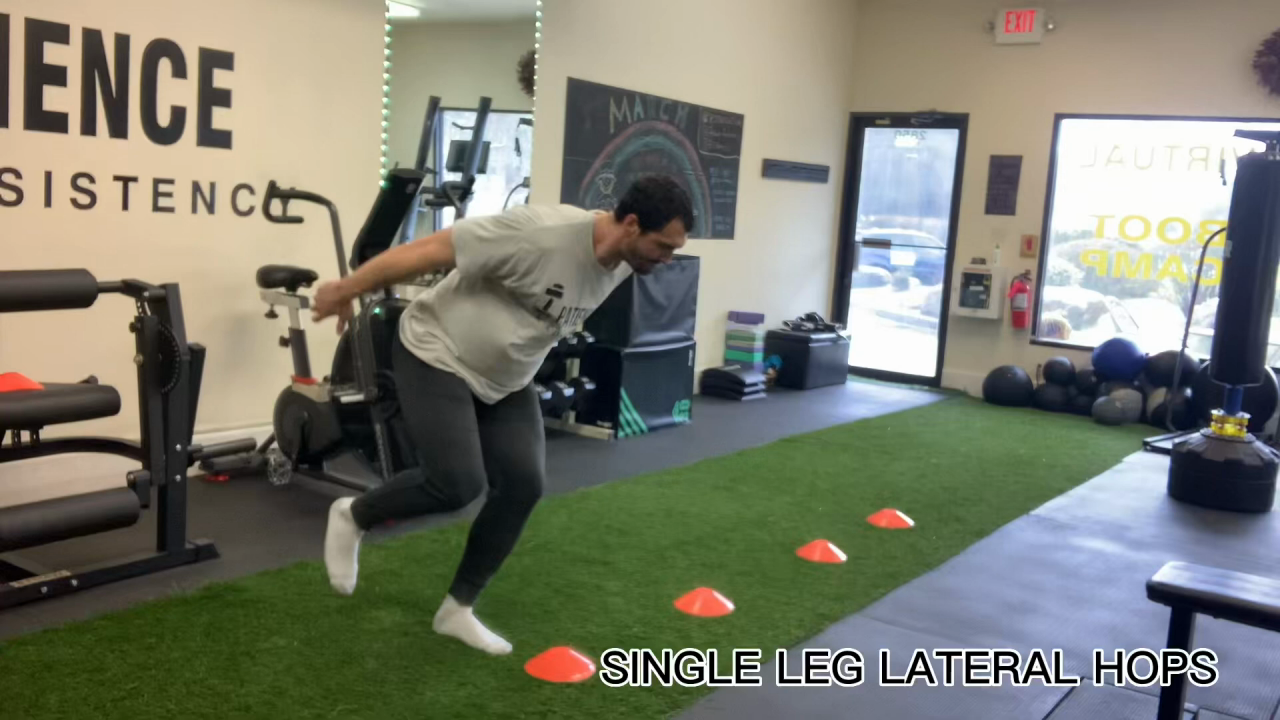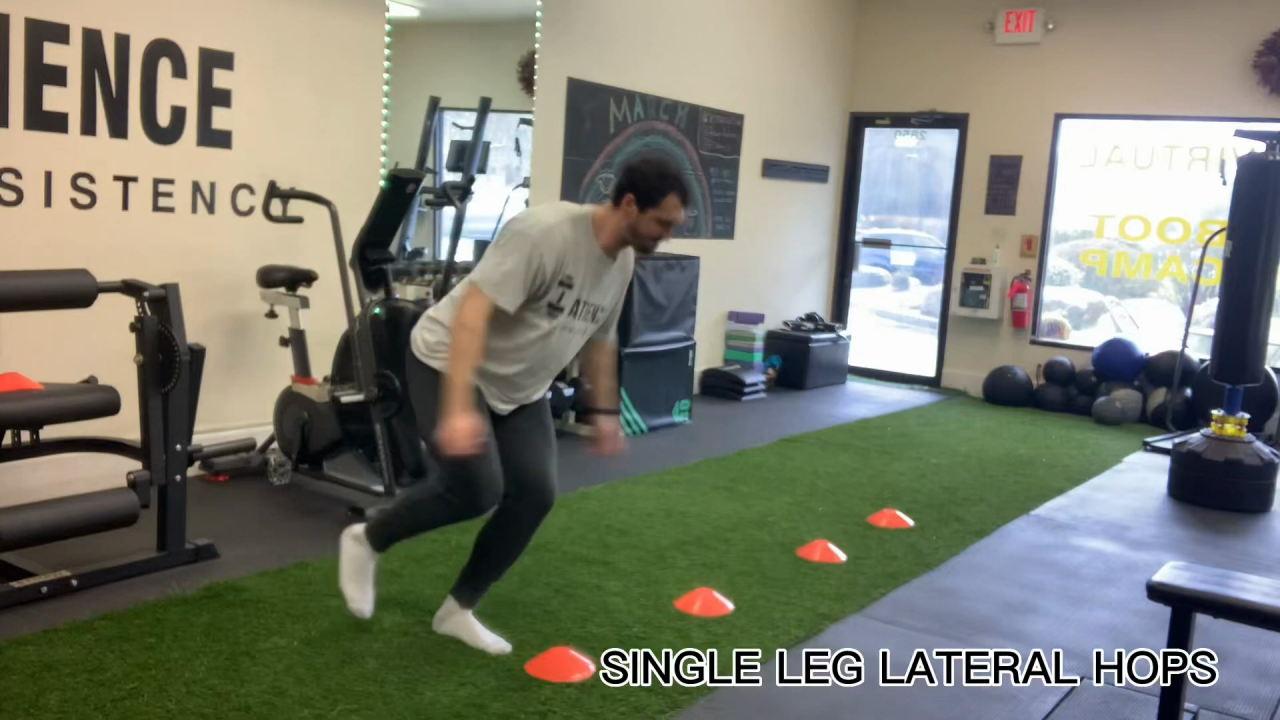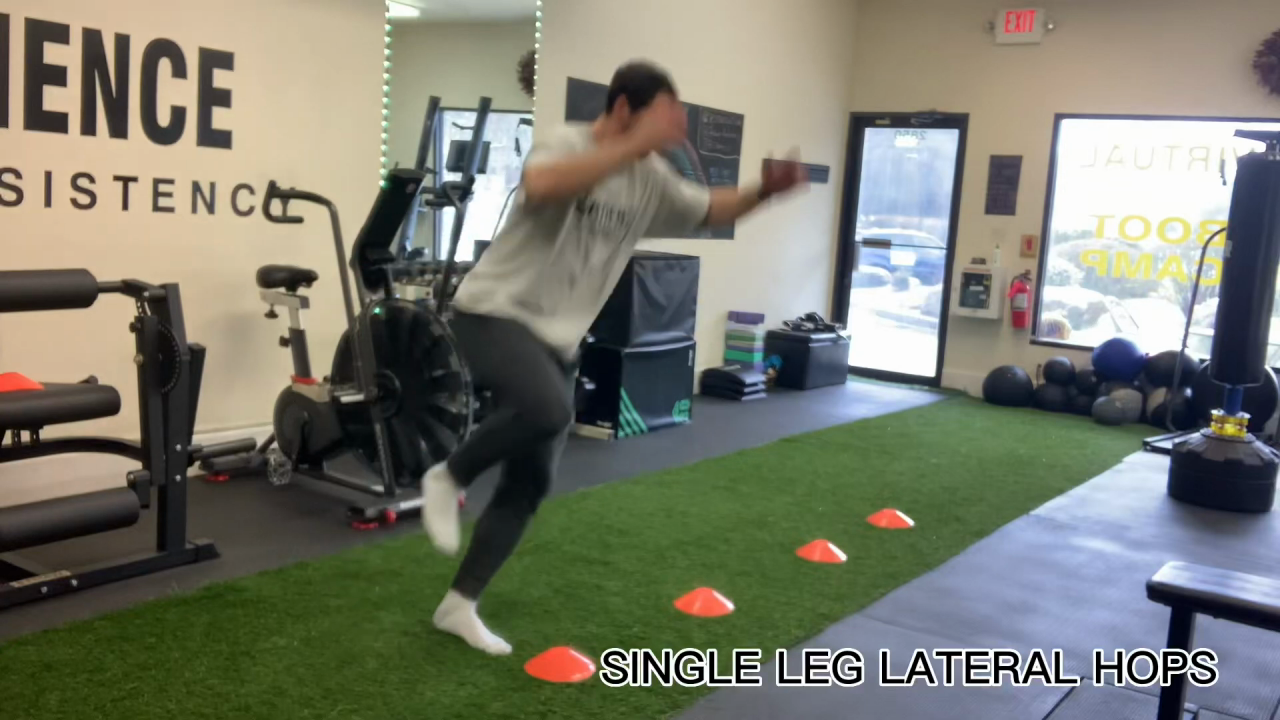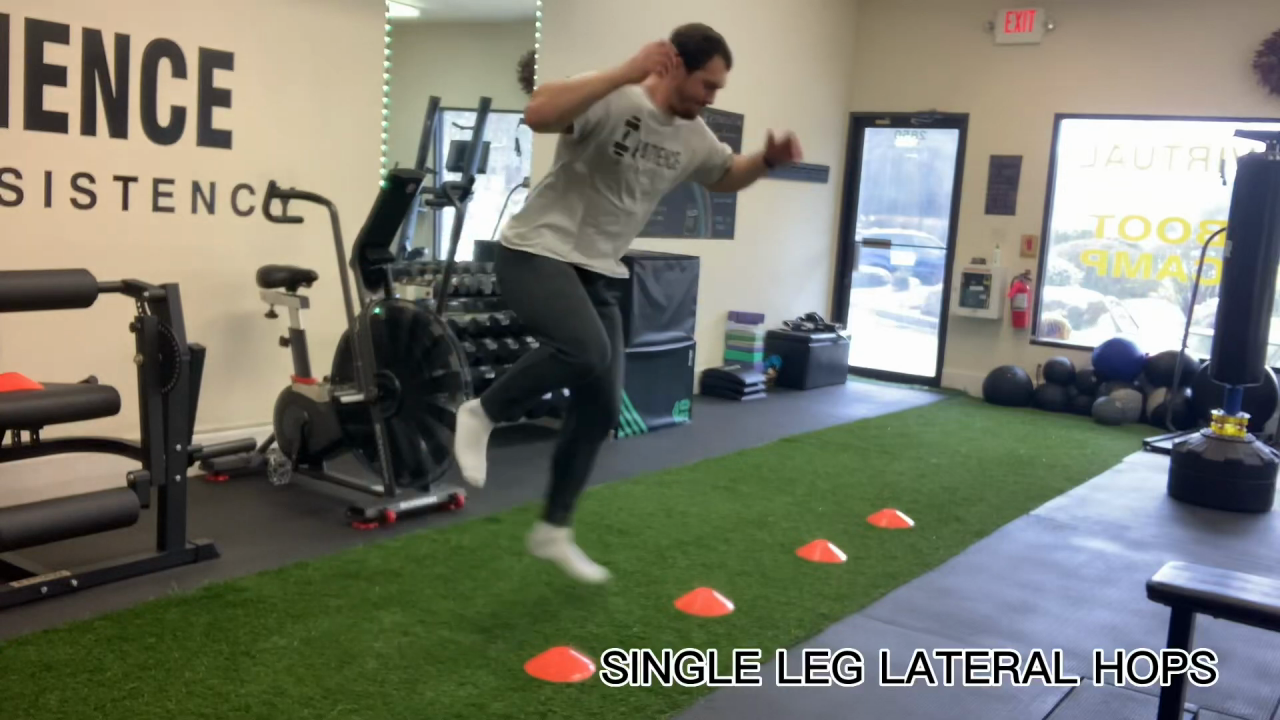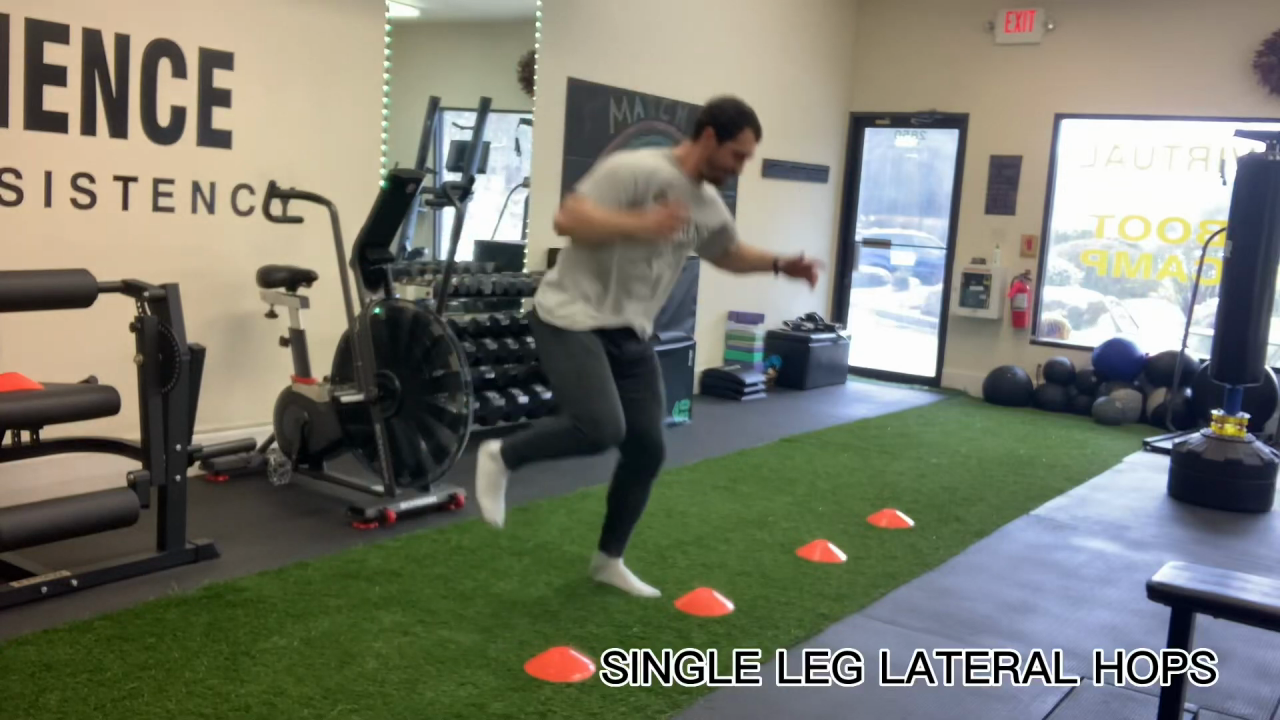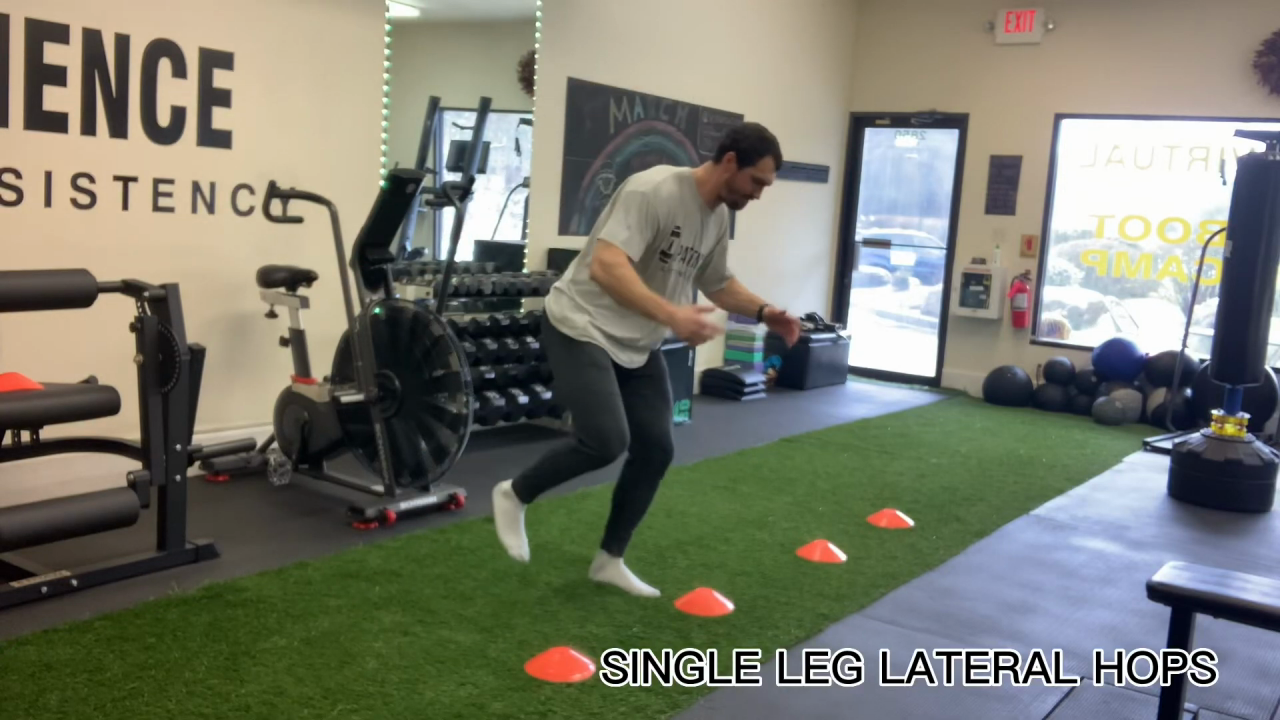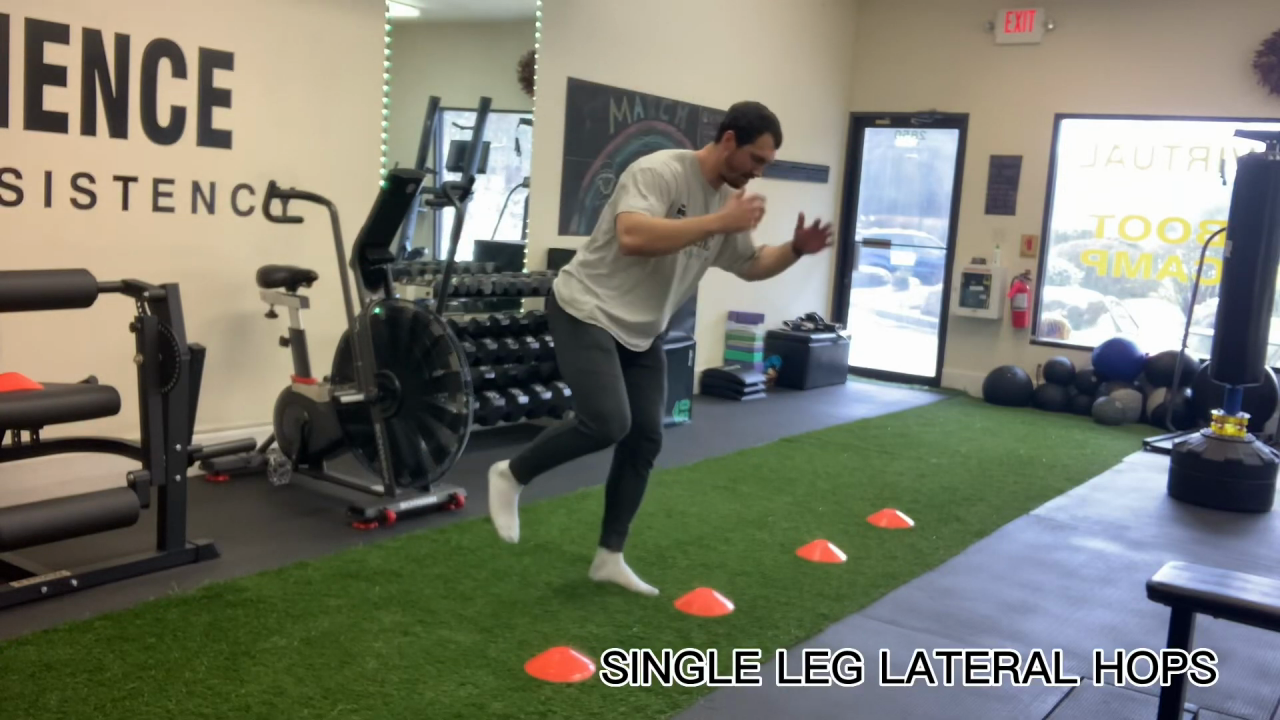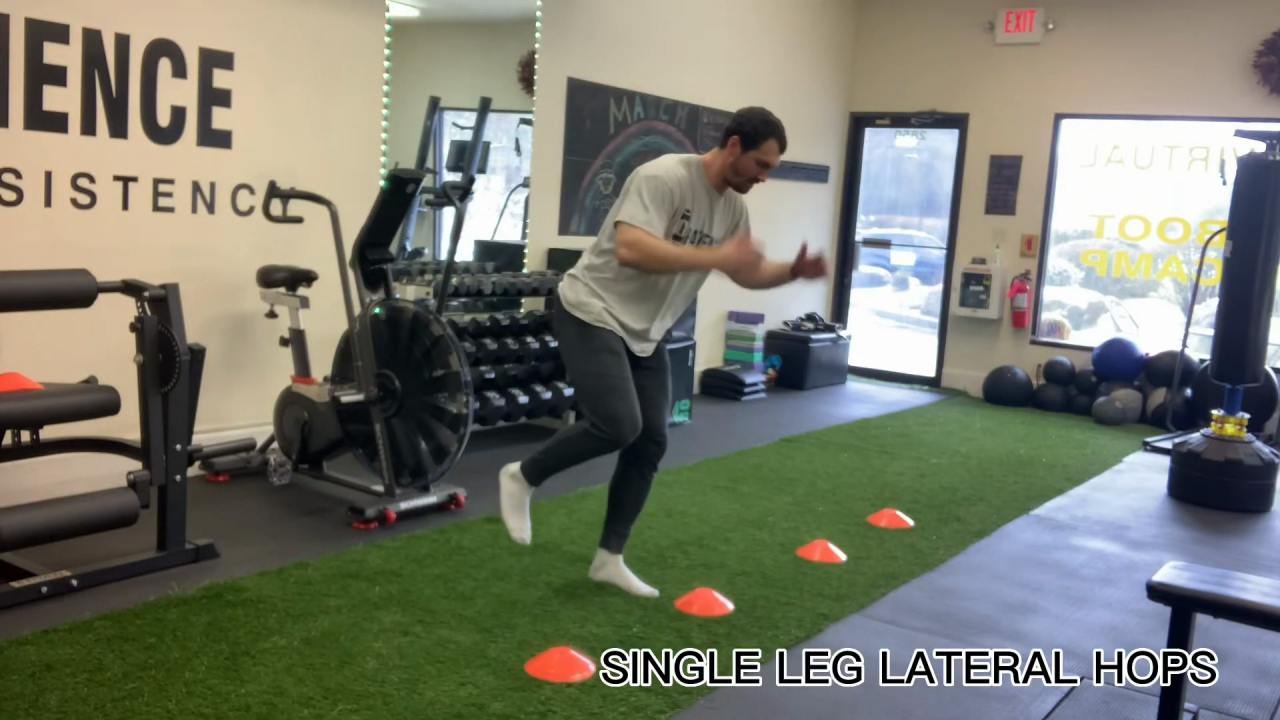
dt=0.2s
person 1, frame 1
left shoulder: (618, 267)
right shoulder: (543, 233)
right elbow: (435, 250)
right wrist: (349, 289)
left hip: (505, 378)
right hip: (439, 357)
left knee: (522, 484)
right knee: (456, 485)
left ankle: (457, 608)
right ankle: (352, 516)
person 1, frame 2
left shoulder: (622, 262)
right shoulder: (545, 232)
left elbow: (602, 339)
right elbow: (474, 310)
left wrist: (604, 413)
right wrist: (458, 408)
left hip: (519, 387)
right hip: (445, 368)
left knee: (535, 495)
right knee: (478, 490)
left ankle: (458, 610)
right ankle: (366, 541)
person 1, frame 3
left shoulder: (650, 179)
right shoulder: (566, 147)
left elbow: (709, 214)
right elbow: (539, 188)
left wrist: (765, 191)
right wrist: (631, 147)
left hip: (555, 335)
right hip: (495, 314)
left knee: (532, 476)
right knee: (547, 413)
left ankle: (461, 603)
right ankle: (449, 477)
person 1, frame 4
left shoulder: (690, 134)
right shoulder: (610, 95)
left elbow: (729, 174)
right elbow: (539, 111)
left wrist: (769, 160)
right wrist: (626, 72)
left hip: (597, 271)
right hip: (537, 251)
left knee: (600, 409)
right knee: (585, 351)
left ankle: (553, 531)
right ankle: (482, 414)
person 1, frame 5
left shoulder: (709, 201)
right shoulder: (634, 169)
left elbow: (727, 251)
right elbow: (569, 218)
left wrist: (778, 264)
right wrist: (641, 226)
left hip: (628, 333)
right hip: (571, 321)
left knee: (648, 451)
right knee: (600, 430)
left ankle: (609, 559)
right ankle: (501, 455)
person 1, frame 6
left shoulder: (719, 219)
right shoulder: (652, 191)
left elbow: (719, 282)
right elbow: (604, 265)
left wrist: (766, 314)
right wrist: (669, 313)
left hip: (636, 344)
right hip: (580, 328)
left knee: (654, 452)
right knee: (605, 442)
left ankle: (610, 561)
right ankle: (514, 496)
person 1, frame 7
left shoulder: (726, 199)
right shoulder: (657, 172)
left elbow: (751, 265)
right elbow: (632, 236)
left wrist: (795, 248)
right wrist: (718, 222)
left hip: (640, 329)
right hip: (586, 310)
left knee: (644, 440)
right knee: (606, 423)
left ankle: (609, 556)
right ankle: (511, 474)
person 1, frame 8
left shoulder: (731, 206)
right shoulder: (664, 178)
left elbow: (749, 273)
right elbow: (630, 248)
left wrist: (793, 270)
right wrist: (713, 258)
left hip: (644, 332)
right hip: (592, 314)
left knee: (649, 442)
right knee: (619, 426)
left ankle: (608, 559)
right ankle: (522, 476)
